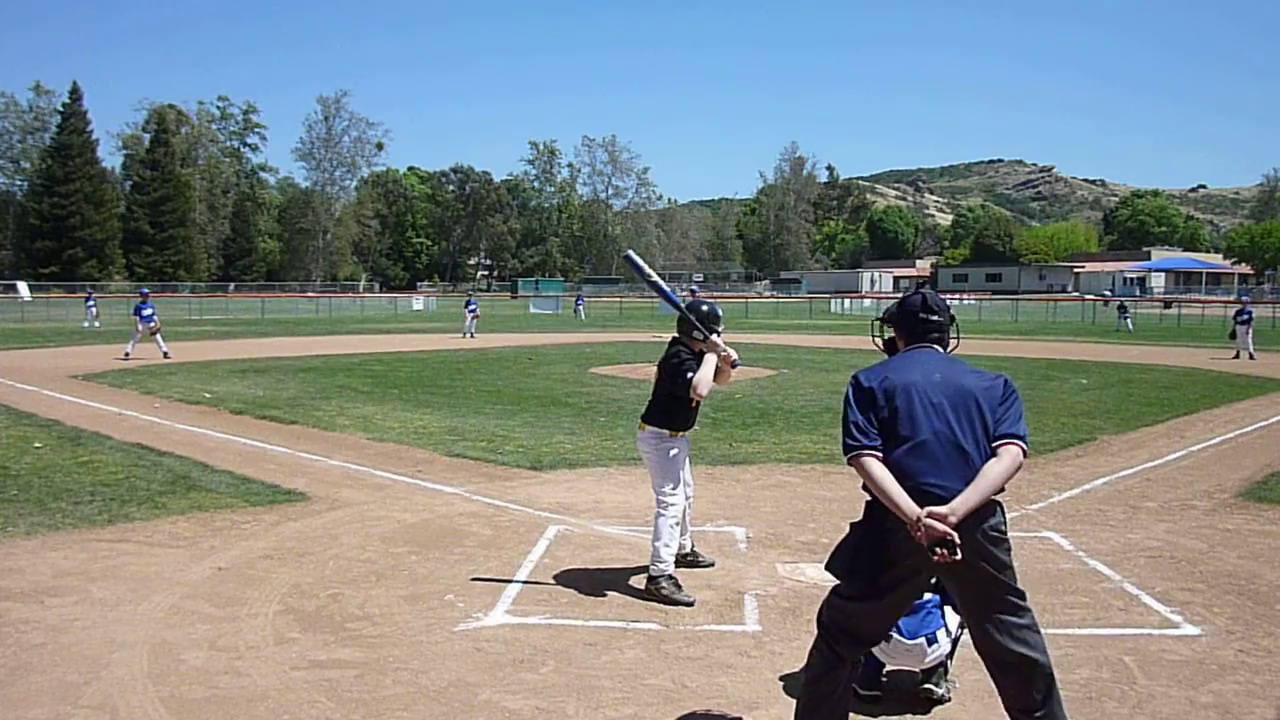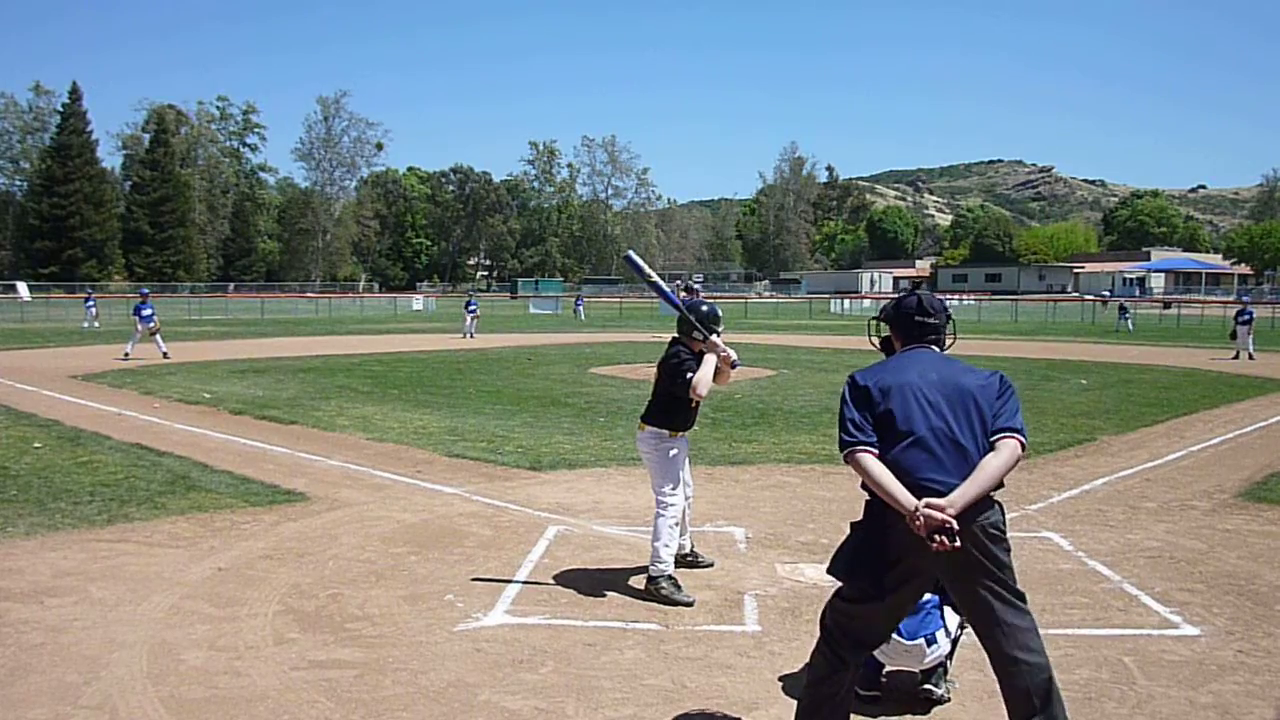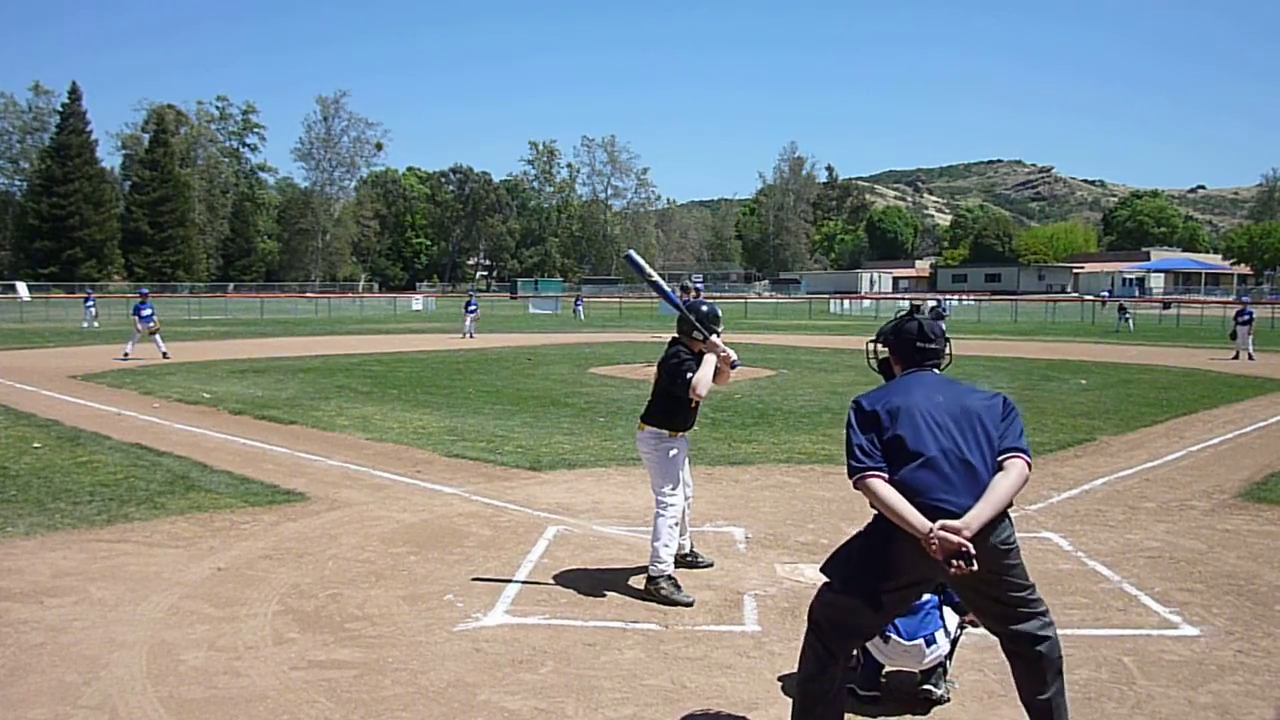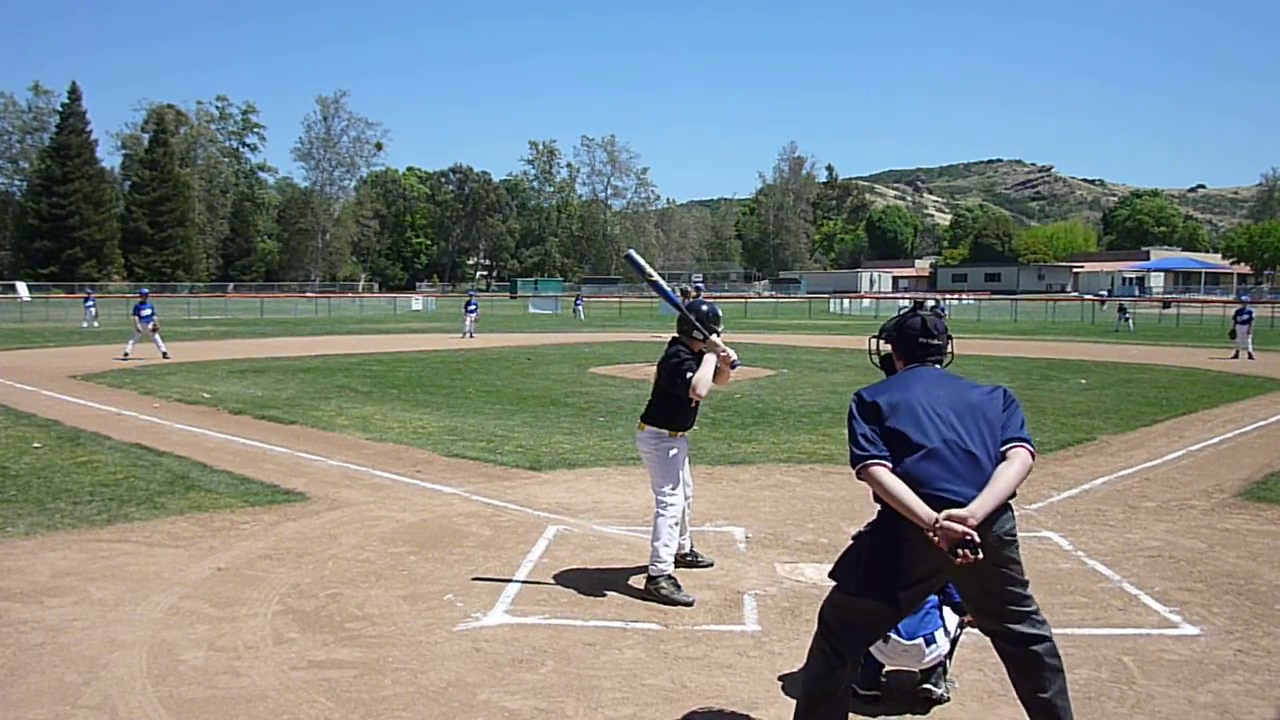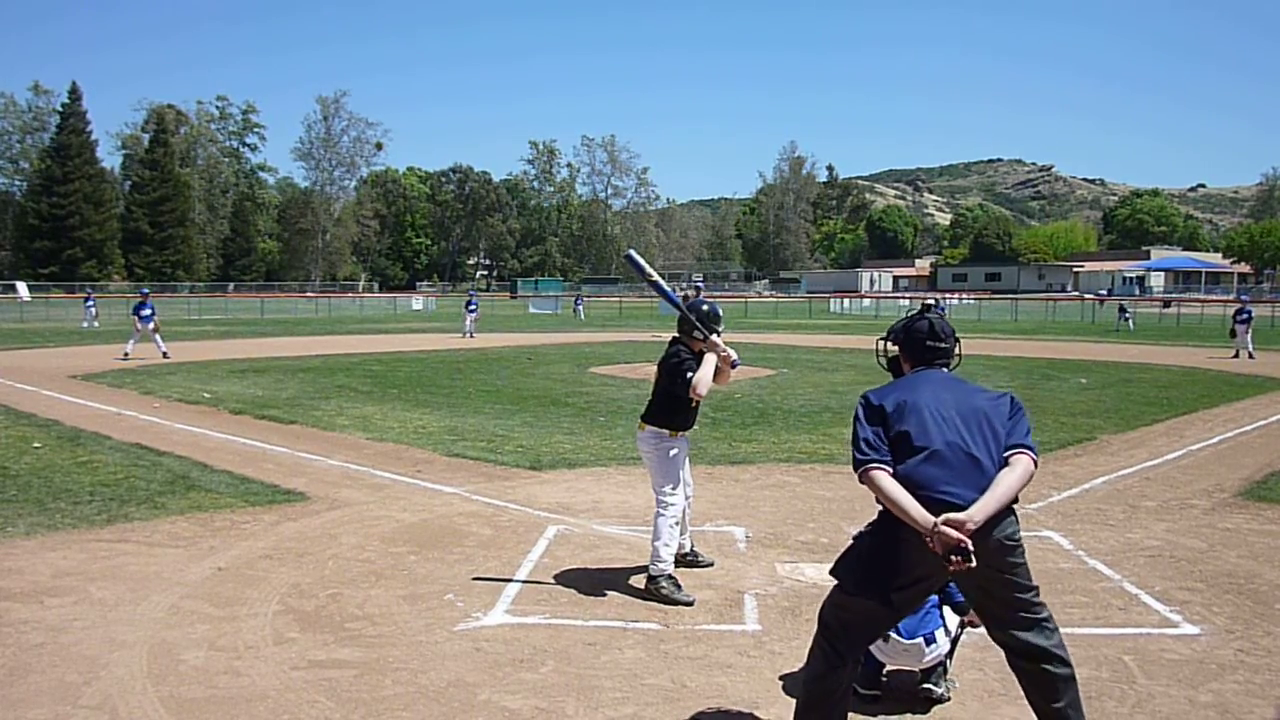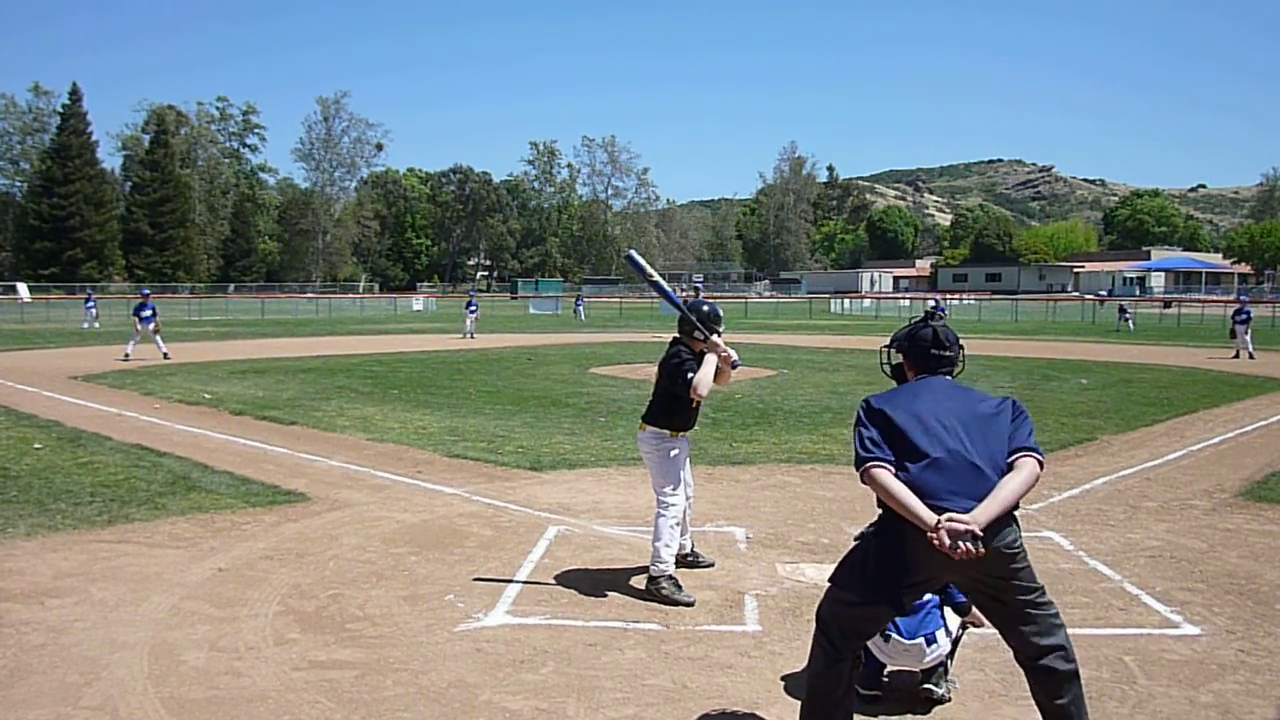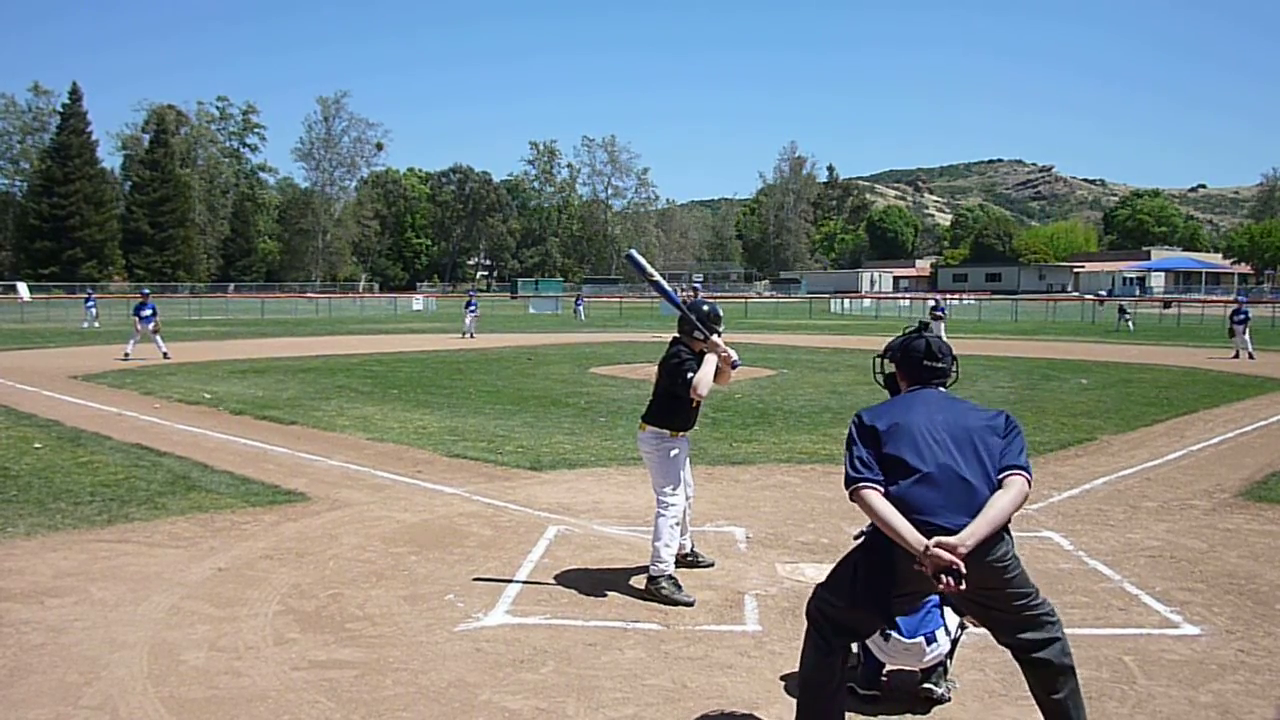
dt=0.2s
person 1, frame 1
left shoulder: (869, 381)
right shoulder: (995, 384)
left elbow: (865, 458)
right elbow: (1010, 454)
left wrist: (915, 518)
right wrist: (953, 513)
left hip: (894, 524)
right hip: (976, 524)
left knee: (841, 632)
right knee: (1015, 642)
person 1, frame 2
left shoulder: (865, 381)
right shoulder: (991, 381)
left elbow: (861, 455)
right elbow: (1009, 447)
left wrist: (913, 511)
right wrist: (950, 506)
left hip: (893, 523)
right hip: (976, 520)
left knee: (843, 635)
right knee: (1014, 640)
person 1, frame 3
left shoulder: (870, 404)
right shoulder: (994, 402)
left elbow: (870, 479)
right elbow: (1016, 467)
left wrist: (927, 532)
right wrist: (967, 526)
left hip: (902, 537)
right hip: (986, 535)
left knee: (831, 626)
right knee: (1031, 629)
person 1, frame 4
left shoulder: (872, 398)
right shoulder: (995, 396)
left elbow: (875, 470)
right elbow: (1020, 457)
left wrist: (933, 523)
right wrist: (971, 516)
left hip: (907, 530)
right hip: (990, 527)
left knee: (840, 630)
right knee: (1025, 633)
person 1, frame 5
left shoulder: (877, 401)
right shoulder: (1001, 402)
left elbow: (874, 473)
right elbow: (1022, 463)
left wrist: (930, 527)
right wrist: (970, 521)
left hip: (908, 531)
right hip: (992, 531)
left knee: (840, 630)
right knee: (1034, 638)
person 1, frame 6
left shoulder: (878, 406)
right shoulder: (1004, 407)
left elbow: (877, 473)
right elbow: (1027, 467)
left wrist: (935, 526)
right wrist: (973, 522)
left hip: (908, 534)
right hip: (992, 535)
left knee: (838, 624)
right knee: (1043, 636)
person 1, frame 7
left shoulder: (872, 419)
right shoulder: (997, 420)
left elbow: (866, 492)
right elbow: (1016, 485)
left wrist: (922, 548)
right wrist: (962, 544)
left hip: (900, 550)
right hip: (984, 550)
left knee: (828, 620)
right knee: (1041, 633)
person 2, frame 1
left shoulder: (694, 353)
right shoulder: (678, 358)
left elbow: (720, 380)
right elbow: (699, 391)
left wrist: (725, 363)
right wrist: (712, 353)
left hip: (674, 436)
right hip: (661, 438)
left knee: (684, 494)
right knee: (671, 502)
left ankle: (682, 550)
right ankle: (659, 577)
person 2, frame 2
left shoulder: (694, 353)
right shoulder: (678, 358)
left elbow: (719, 380)
right elbow: (699, 390)
left wrist: (725, 364)
right wrist: (711, 354)
left hip: (674, 437)
right hip: (660, 438)
left knee: (684, 494)
right knee: (670, 502)
left ankle: (682, 550)
right ankle: (659, 577)
person 2, frame 3
left shoulder: (693, 353)
right shoulder: (678, 358)
left elbow: (719, 380)
right elbow: (698, 391)
left wrist: (725, 364)
right wrist: (711, 354)
left hip: (674, 437)
right hip: (659, 438)
left knee: (683, 495)
right knee: (670, 501)
left ankle: (681, 550)
right ankle: (659, 577)
person 2, frame 4
left shoulder: (694, 353)
right shoulder: (678, 358)
left elbow: (719, 380)
right elbow: (698, 390)
left wrist: (724, 363)
right wrist: (711, 354)
left hip: (674, 436)
right hip: (659, 438)
left knee: (684, 494)
right knee: (670, 501)
left ankle: (681, 550)
right ankle: (658, 577)
person 2, frame 5
left shoulder: (694, 353)
right shoulder: (678, 357)
left elbow: (720, 380)
right elbow: (699, 390)
left wrist: (725, 363)
right wrist: (712, 353)
left hip: (674, 436)
right hip: (660, 438)
left knee: (684, 494)
right knee: (670, 501)
left ankle: (681, 549)
right ankle: (659, 576)
person 2, frame 6
left shoulder: (695, 353)
right shoulder: (679, 358)
left elbow: (720, 381)
right elbow: (699, 391)
left wrist: (725, 364)
right wrist: (712, 354)
left hip: (675, 437)
right hip: (661, 438)
left knee: (685, 495)
right knee: (671, 502)
left ankle: (683, 551)
right ankle: (660, 577)
person 2, frame 7
left shoulder: (695, 353)
right shoulder: (679, 357)
left elbow: (720, 380)
right elbow: (699, 391)
left wrist: (725, 363)
right wrist: (712, 354)
left hip: (675, 437)
right hip: (661, 438)
left knee: (685, 495)
right knee: (671, 501)
left ankle: (682, 550)
right ankle: (660, 577)
